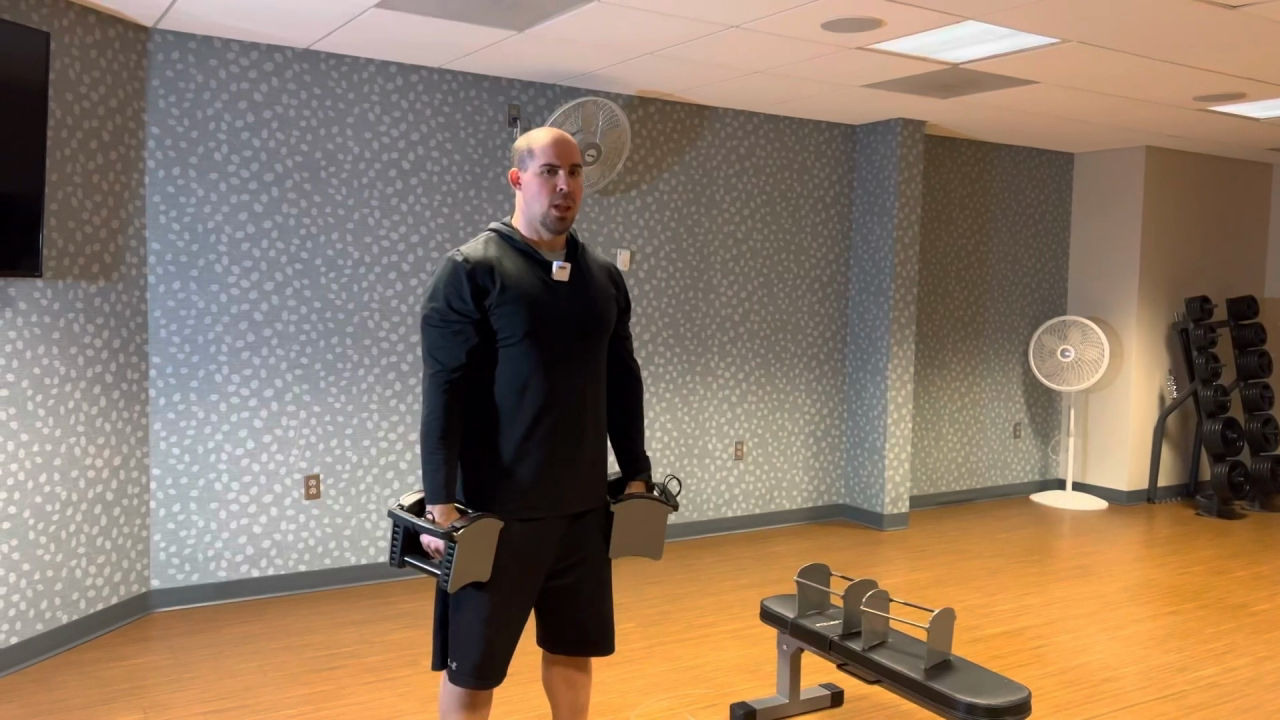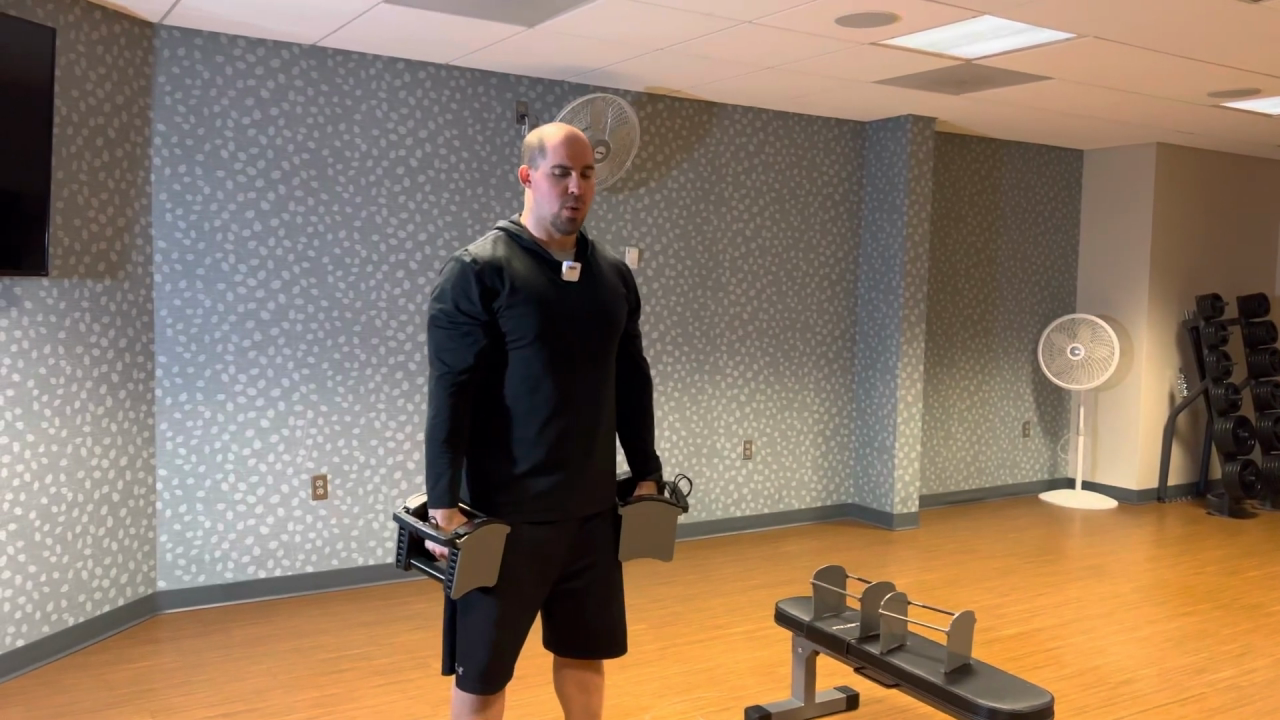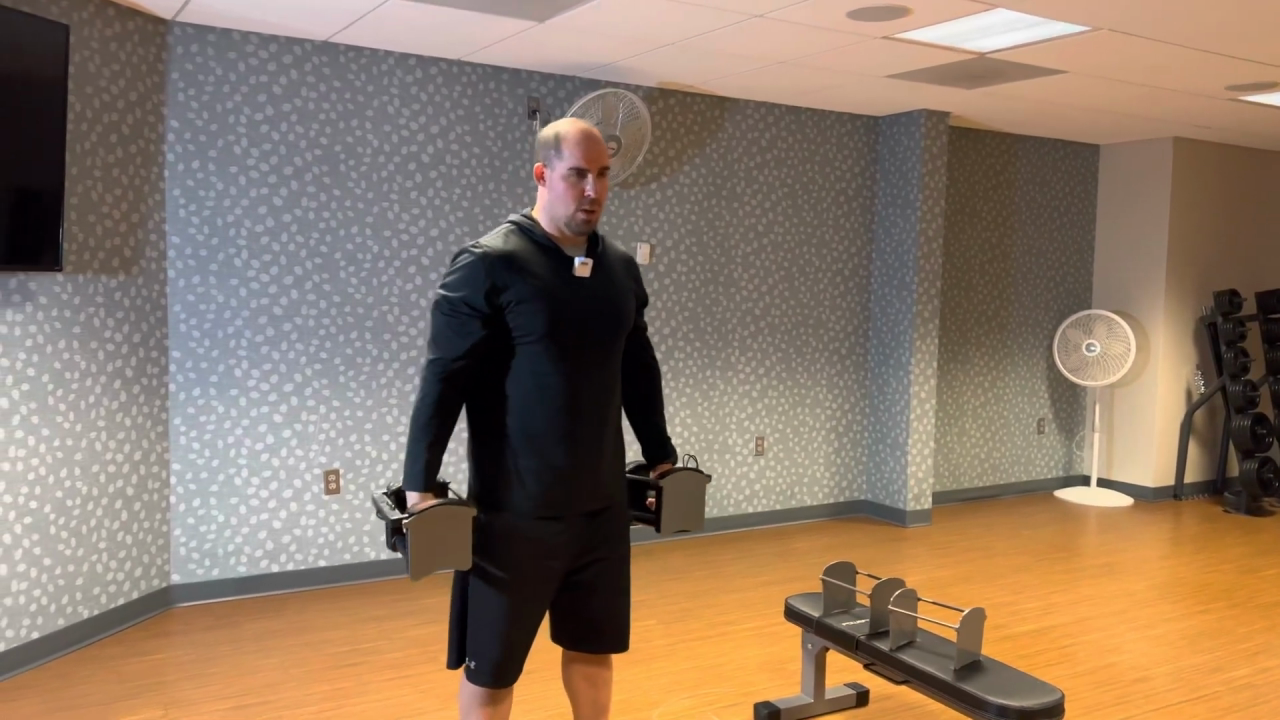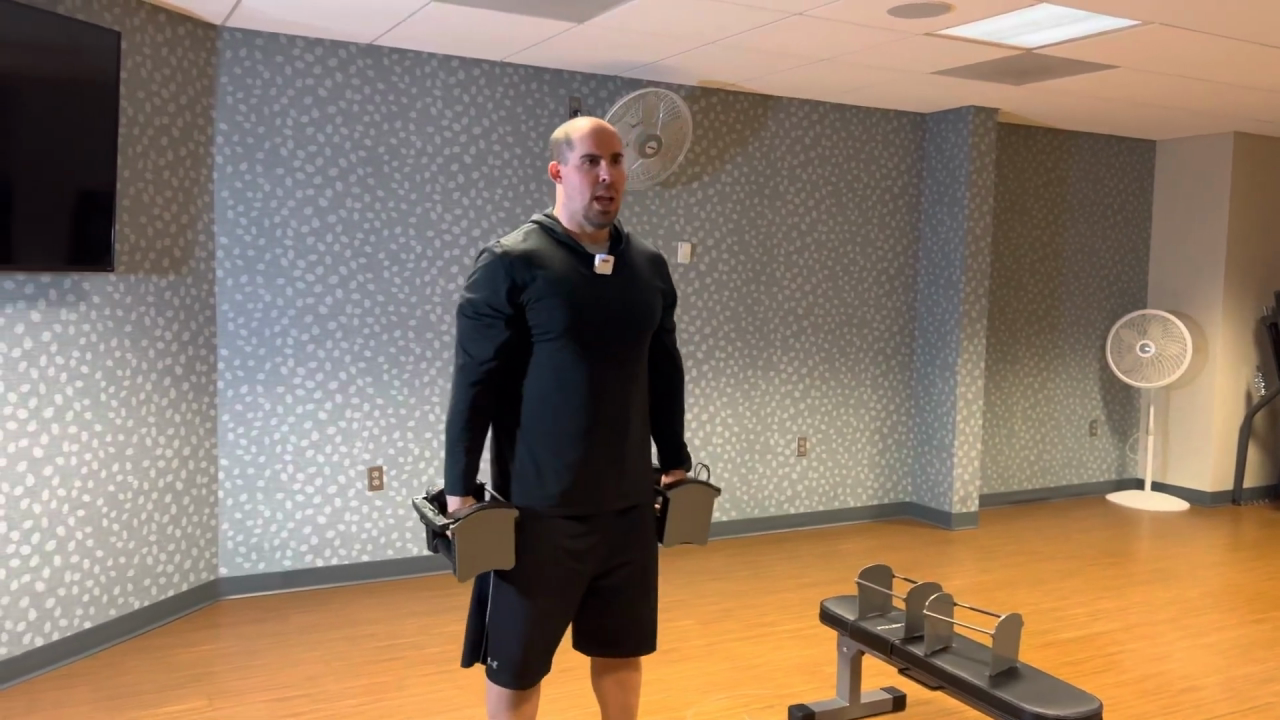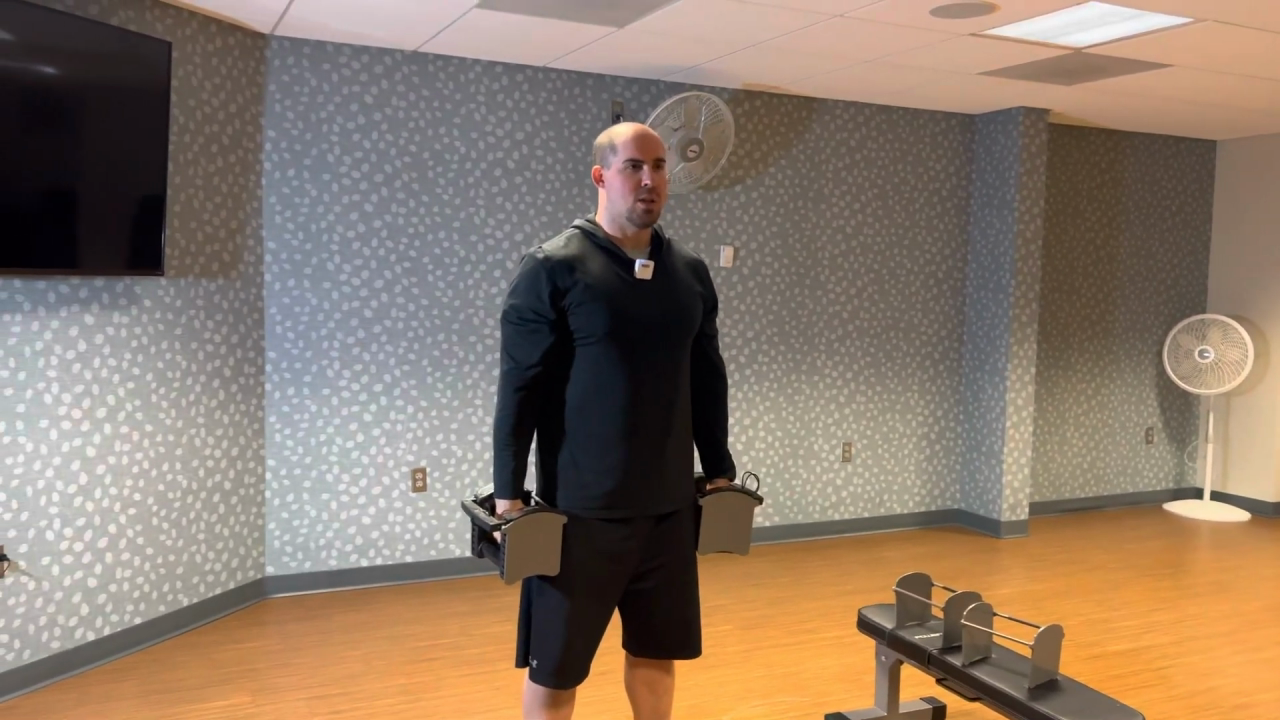
dt=1s
person 1, frame 1
left shoulder: (604, 277)
right shoulder: (470, 271)
left elbow: (622, 383)
right elbow: (444, 392)
left wrist: (637, 473)
right wrist: (440, 501)
left hip: (583, 505)
right hip: (496, 510)
left knee: (574, 649)
right knee: (473, 666)
person 1, frame 2
left shoulder: (614, 275)
right shoulder: (478, 271)
left elbow: (633, 382)
right elbow: (450, 395)
left wrist: (646, 474)
right wrist: (444, 504)
left hip: (593, 509)
right hip: (505, 513)
left knee: (585, 652)
right knee: (483, 668)
person 1, frame 3
left shoulder: (620, 269)
right shoulder: (488, 265)
left elbow: (638, 370)
right elbow: (445, 378)
left wrist: (660, 454)
right wrist: (420, 483)
left hip: (602, 500)
right hip: (515, 507)
left knee: (594, 645)
right knee: (493, 662)
person 1, frame 4
left shoulder: (649, 267)
right shoulder: (510, 263)
left elbow: (665, 372)
right elbow: (475, 384)
left wrist: (676, 461)
right wrist: (460, 488)
left hip: (628, 500)
right hip: (539, 505)
left knee: (623, 647)
right knee: (517, 661)
person 1, frame 5
left shoulder: (690, 273)
right shoulder: (551, 269)
left elbow: (707, 380)
right elbow: (520, 388)
left wrist: (719, 470)
right wrist: (508, 492)
left hip: (669, 505)
right hip: (579, 508)
left knee: (657, 649)
right knee: (555, 661)
